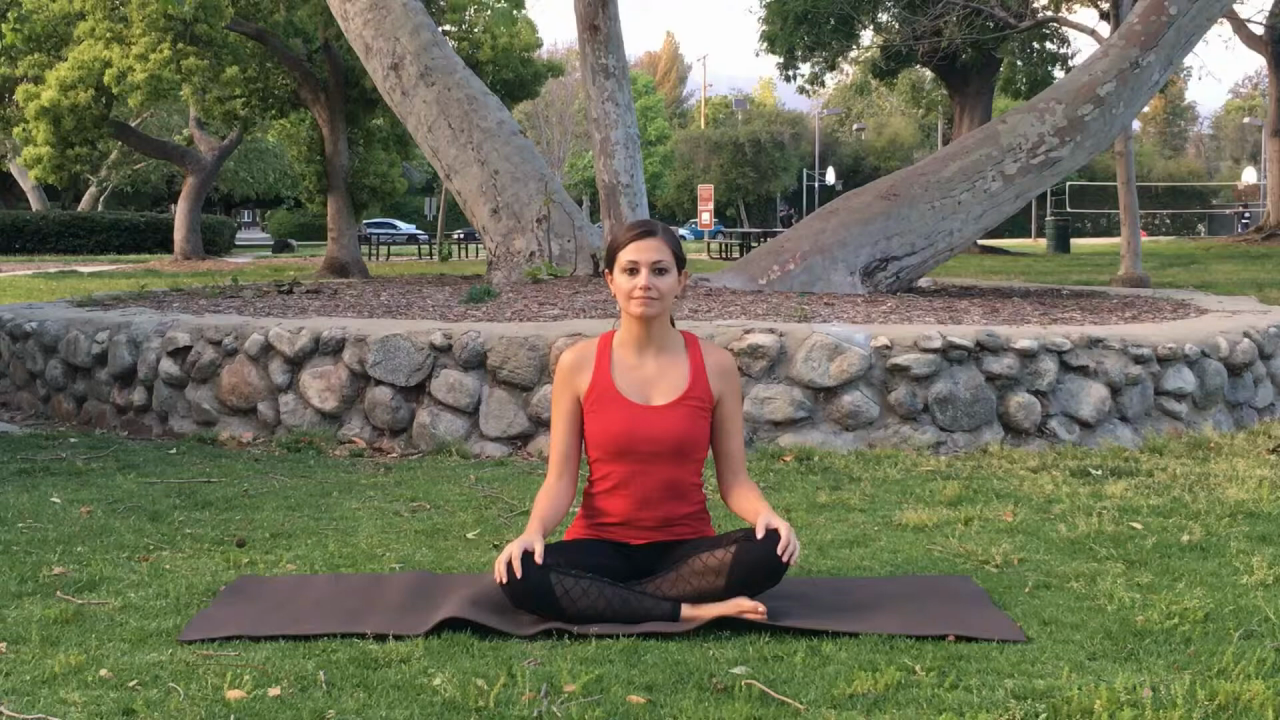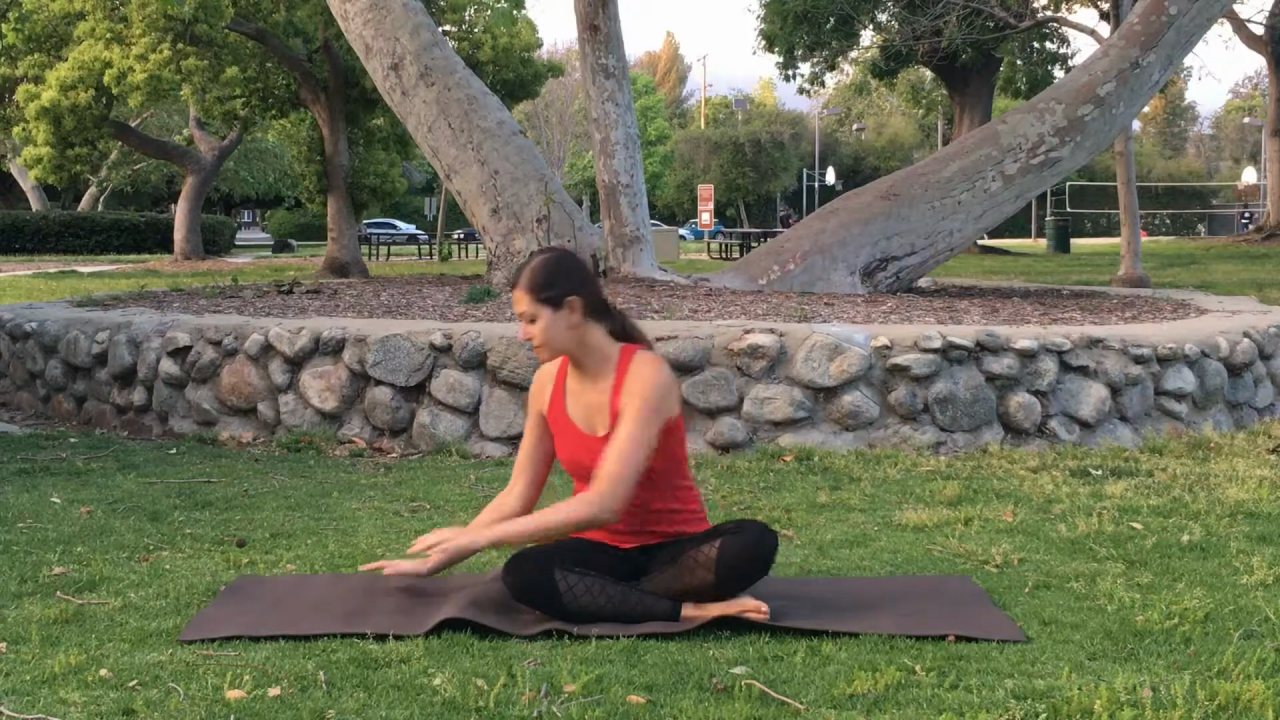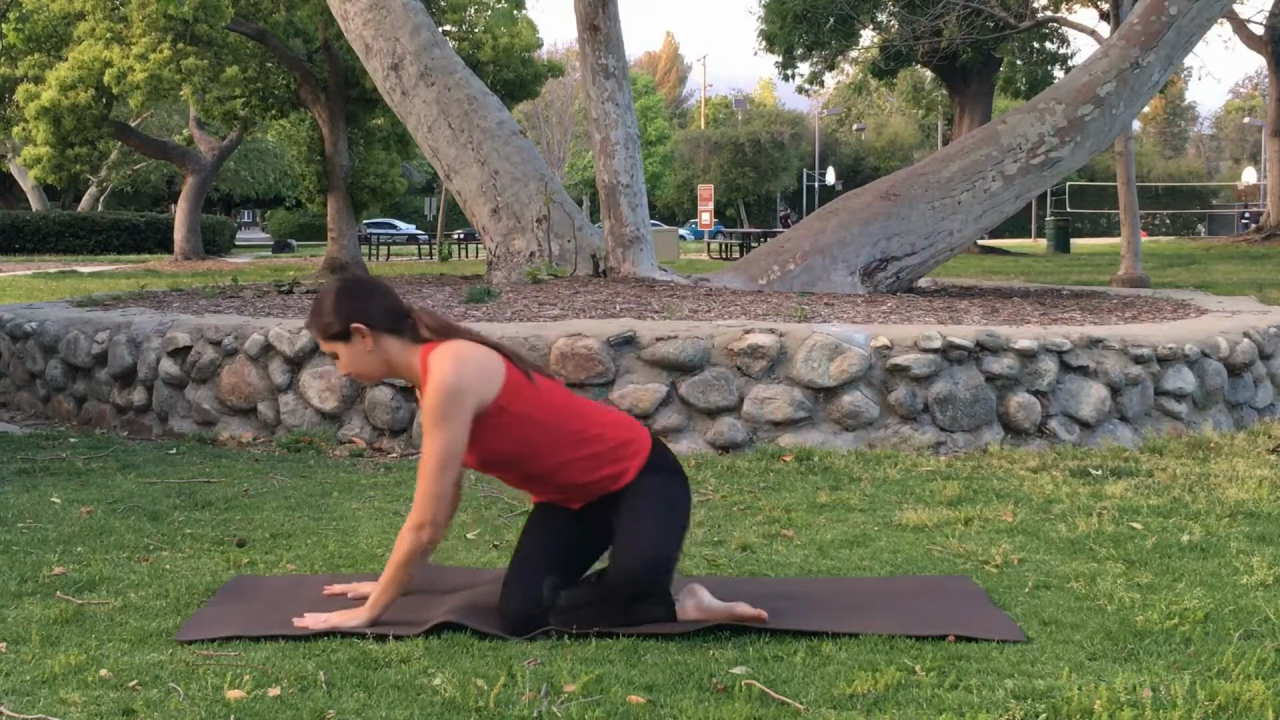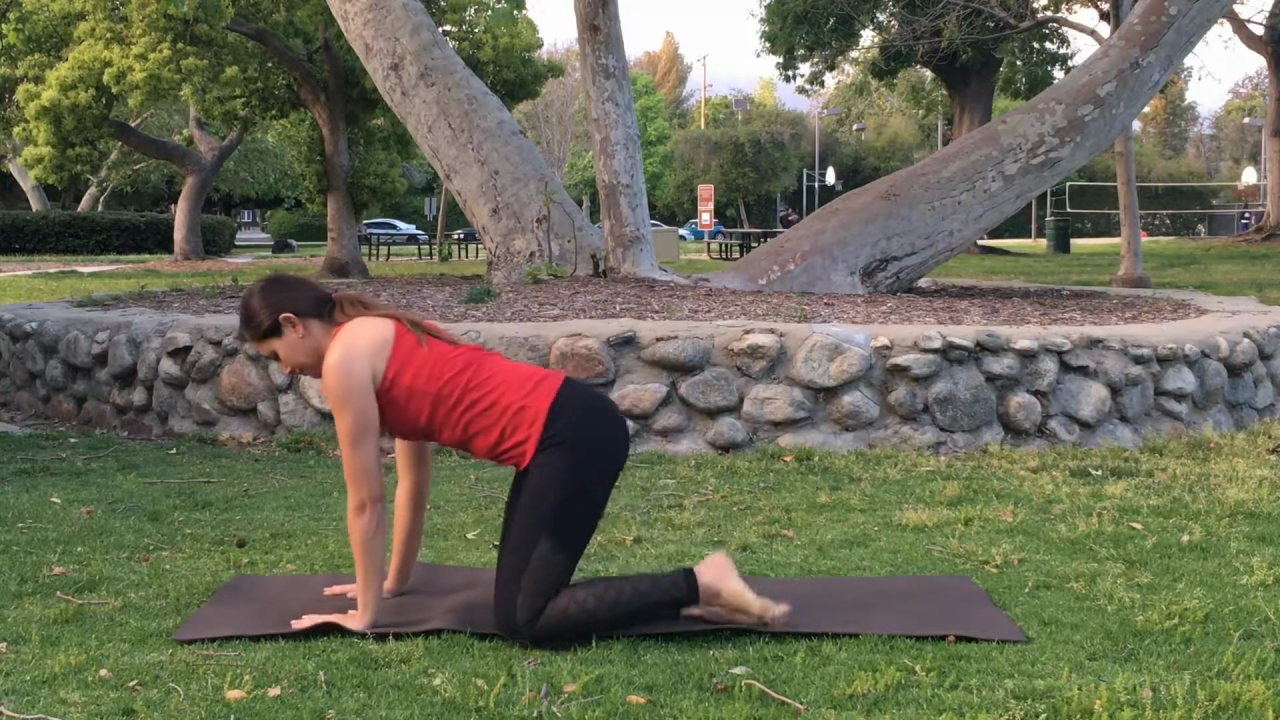
dt=0.7s
person 1, frame 1
left shoulder: (715, 365)
right shoulder: (578, 363)
left elbow: (734, 479)
right elbow: (560, 478)
left wrist: (766, 514)
right wrist: (533, 531)
left hip: (683, 546)
right hip: (602, 545)
left knee: (771, 550)
right knee: (521, 578)
left ankle: (601, 598)
right ankle: (689, 611)
person 1, frame 2
left shoulder: (647, 376)
right shoulder: (547, 382)
left elbow: (603, 504)
right elbow: (518, 495)
left wrist: (484, 534)
right wrist: (435, 560)
left hip: (673, 546)
right hip: (597, 549)
left knee: (753, 544)
right knee: (522, 573)
left ankle: (598, 600)
right ankle: (688, 609)
person 1, frame 3
left shoulder: (449, 373)
right shoulder: (432, 371)
left elbow: (426, 521)
right elbow: (443, 503)
left wrist: (371, 609)
right wrist: (388, 584)
left hip: (638, 473)
right hip: (570, 494)
left knee: (634, 581)
right knee: (520, 616)
right ankle: (679, 608)
person 1, frame 4
left shoulder: (345, 357)
right shoulder: (382, 342)
left elbow: (366, 500)
right elbow: (413, 481)
left wrist: (366, 611)
right wrist: (392, 581)
left hip: (574, 433)
right hip: (562, 431)
left knee: (524, 621)
right knee: (520, 611)
left ankle: (703, 583)
right ankle: (691, 598)
